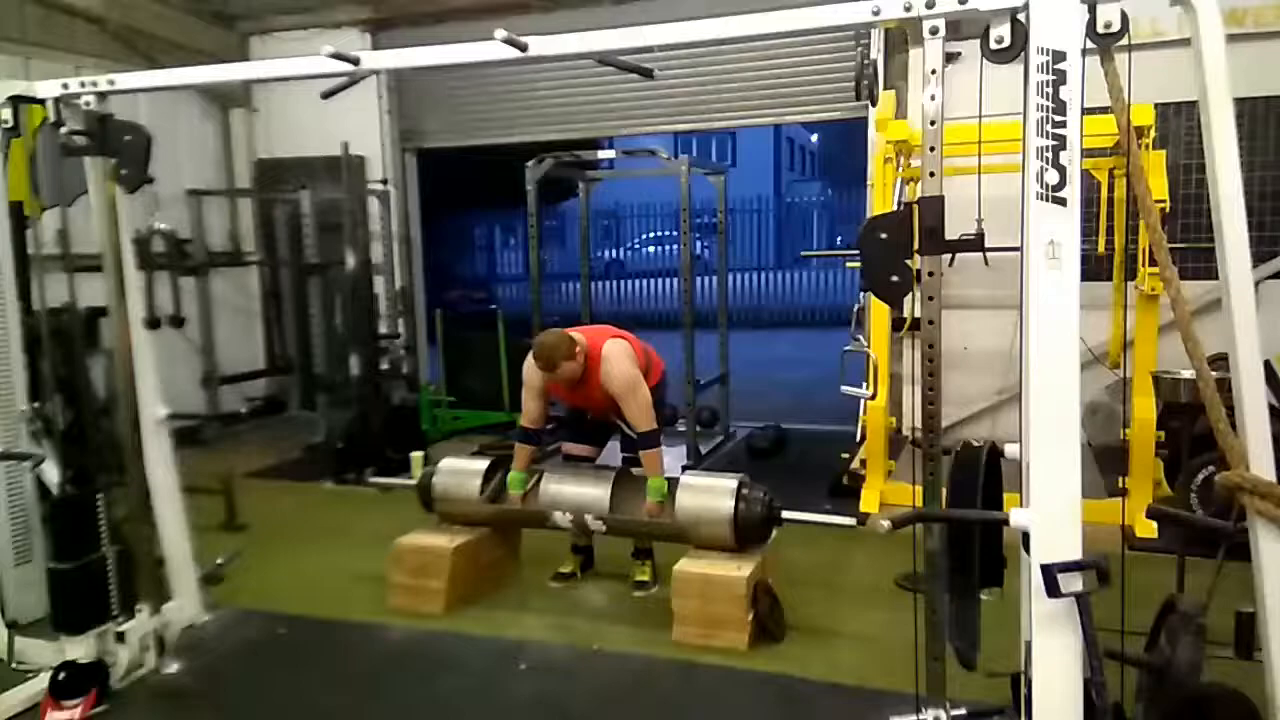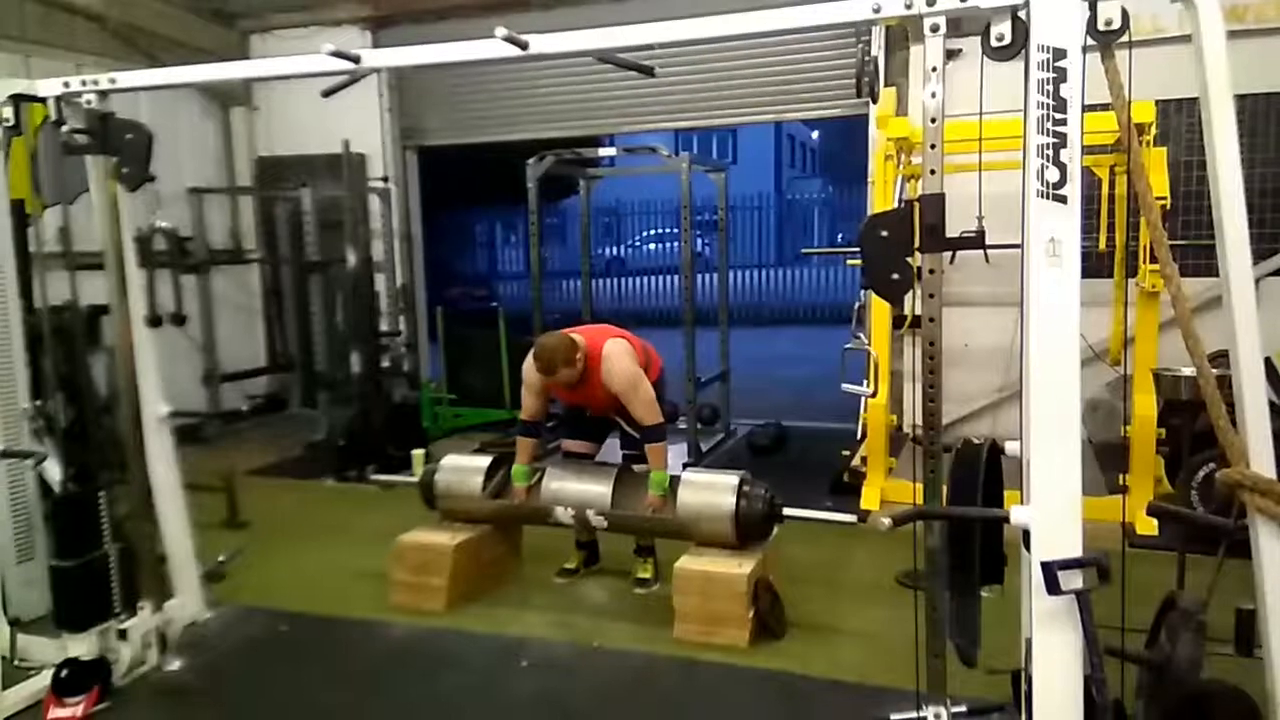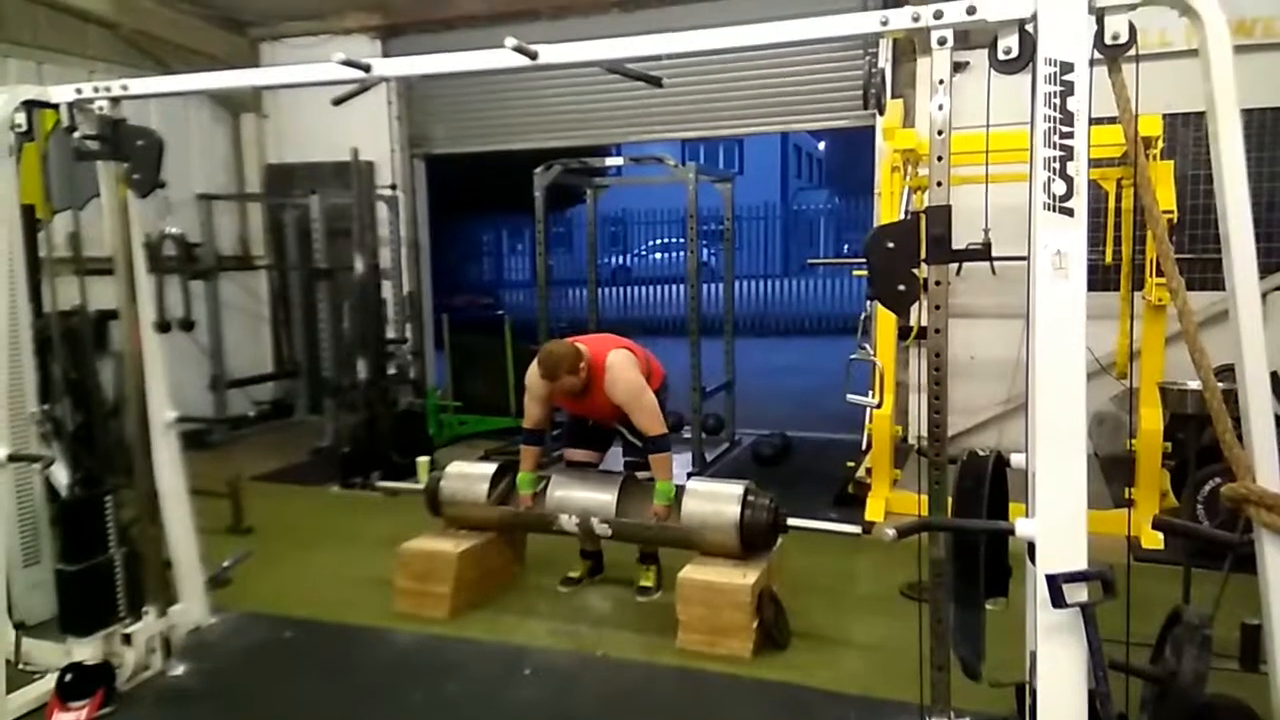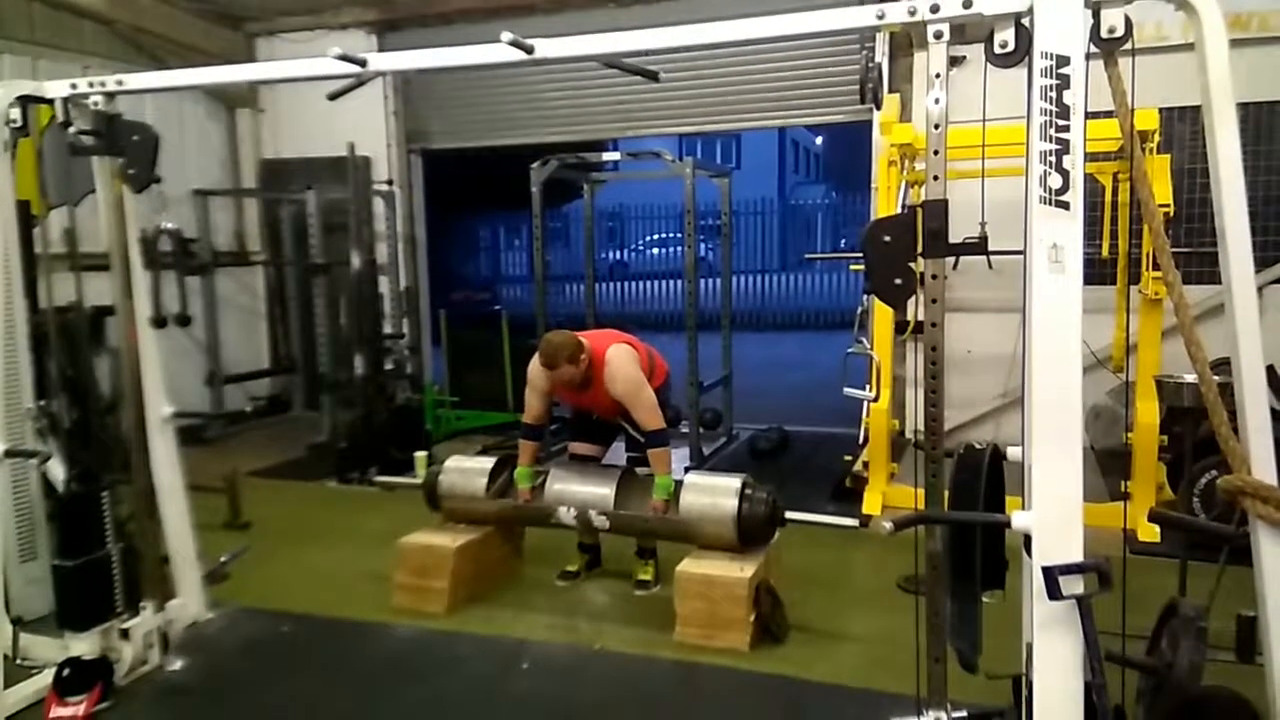
dt=0.4s
person 1, frame 1
left shoulder: (614, 362)
right shoulder: (535, 366)
left elbow: (646, 430)
right elbow: (530, 425)
left wrist: (656, 491)
right wrist: (517, 483)
left hip: (643, 388)
right hip: (588, 401)
left ankle: (643, 557)
right ankle: (581, 554)
person 1, frame 2
left shoulder: (615, 362)
right shoulder: (535, 364)
left elbow: (652, 424)
right elbow: (530, 419)
left wrist: (658, 484)
right wrist: (521, 475)
left hip: (641, 387)
right hip: (586, 399)
left knee: (638, 472)
left ankle: (645, 554)
right ankle: (586, 550)
person 1, frame 3
left shoulder: (618, 373)
right shoulder: (539, 373)
left elbow: (656, 434)
right elbow: (533, 428)
left wrist: (663, 494)
right wrist: (526, 483)
left hip: (643, 398)
right hip: (589, 408)
left knee: (640, 480)
left ankle: (649, 562)
right ankle: (590, 559)
person 1, frame 4
left shoulder: (618, 367)
right shoulder: (540, 367)
left elbow: (655, 429)
right elbow: (532, 422)
left wrist: (662, 488)
right wrist: (524, 478)
left hip: (647, 389)
right hip: (593, 402)
left ankle: (646, 557)
right ankle: (588, 553)
